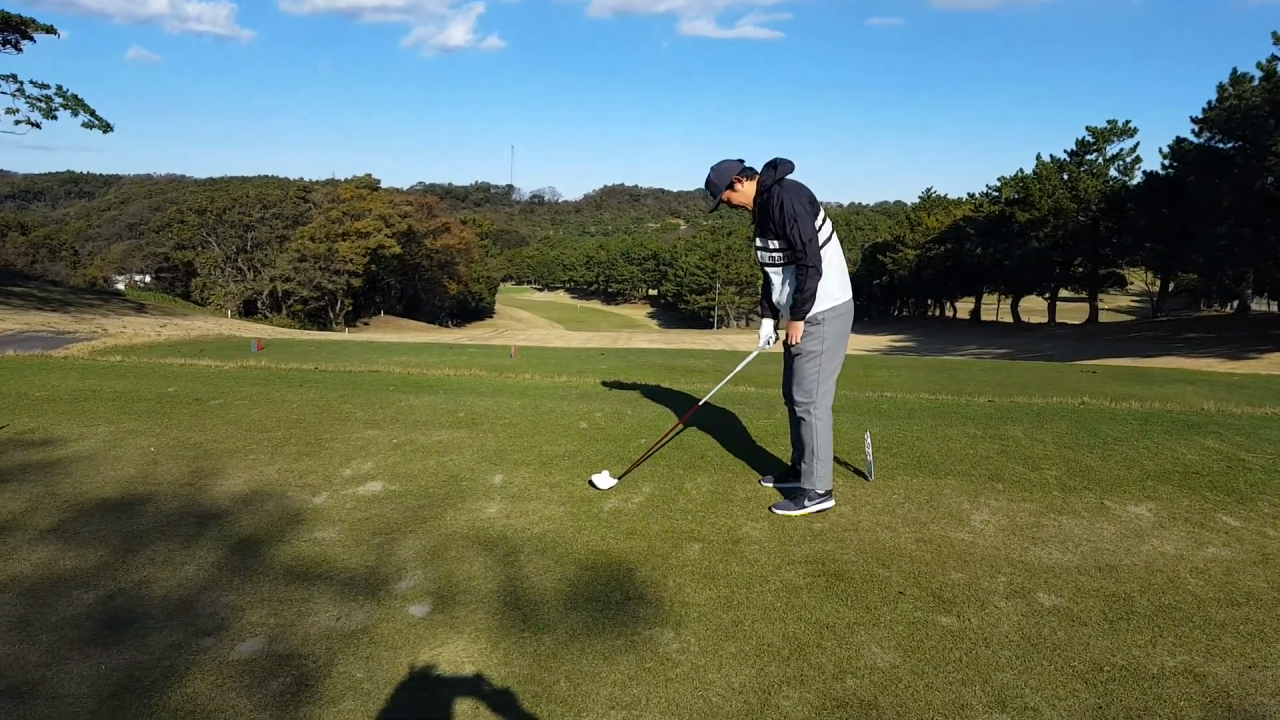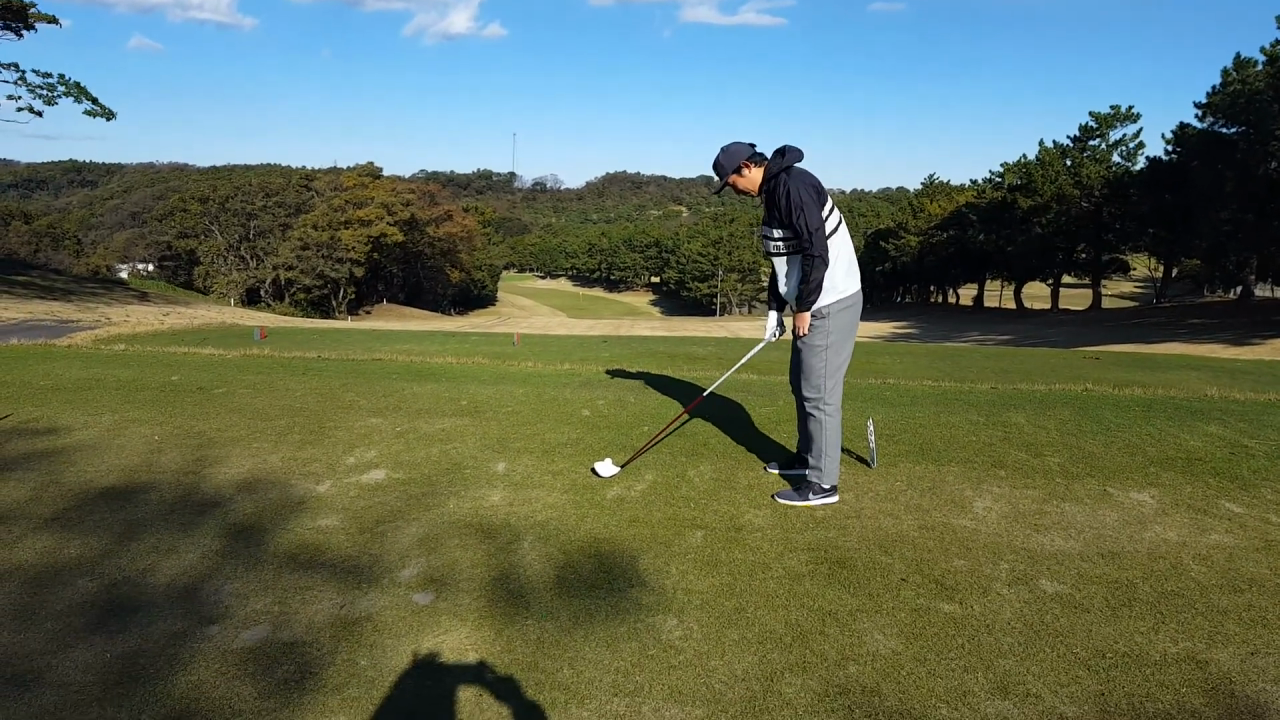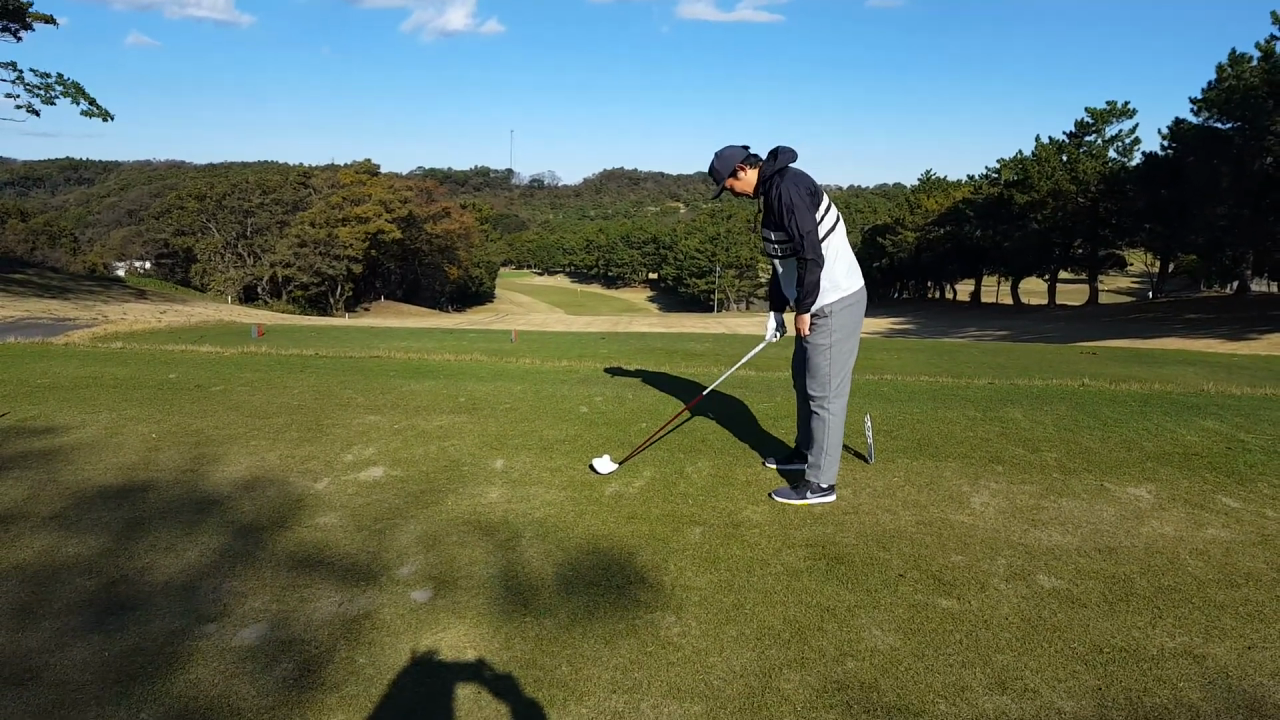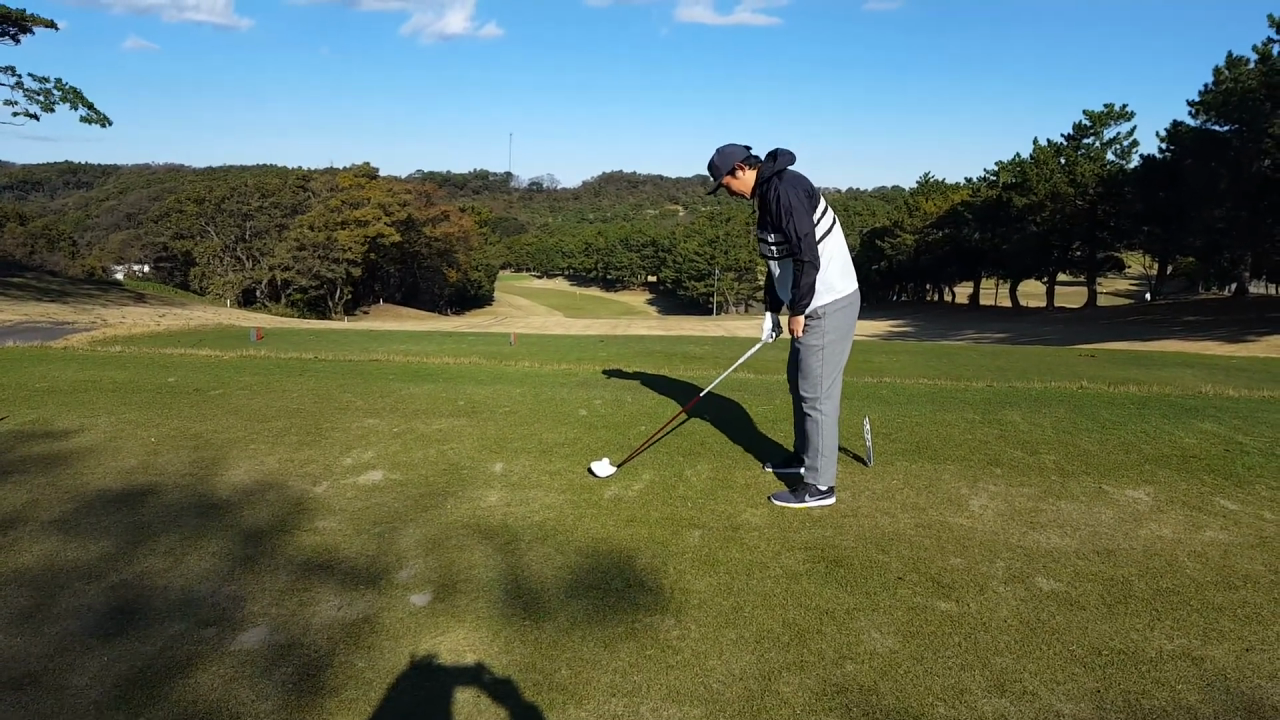
dt=0.5s
person 1, frame 1
left shoulder: (787, 196)
right shoulder: (764, 206)
left elbow: (811, 262)
right elbow: (773, 268)
left wrist: (797, 317)
right wrist: (769, 317)
left hip: (823, 312)
right hip: (806, 312)
left knee: (811, 399)
right knee: (795, 394)
left ankle: (818, 491)
right ankle: (801, 471)
person 1, frame 2
left shoulder: (793, 186)
right shoulder: (774, 191)
left elbow: (817, 252)
right elbow: (783, 258)
left wrist: (803, 308)
right wrist: (775, 310)
left hip: (830, 304)
right hip: (814, 303)
left knee: (819, 393)
right knee: (803, 385)
left ankle: (822, 484)
right ankle: (808, 458)
person 1, frame 3
left shoulder: (788, 187)
right shoulder: (772, 191)
left elbow: (811, 255)
right elbow: (784, 258)
left wrist: (803, 309)
right wrist: (776, 311)
left hip: (834, 302)
right hip: (819, 302)
left knee: (825, 391)
right knee: (804, 380)
left ankle: (820, 482)
right ankle: (806, 452)
person 1, frame 4
left shoulder: (785, 189)
right shoulder: (768, 193)
left elbow: (808, 257)
right elbow: (779, 259)
left wrist: (797, 310)
right wrist: (772, 311)
left hip: (828, 303)
right hip: (814, 302)
left knee: (817, 393)
right knee: (801, 383)
left ankle: (820, 485)
right ankle: (804, 456)
